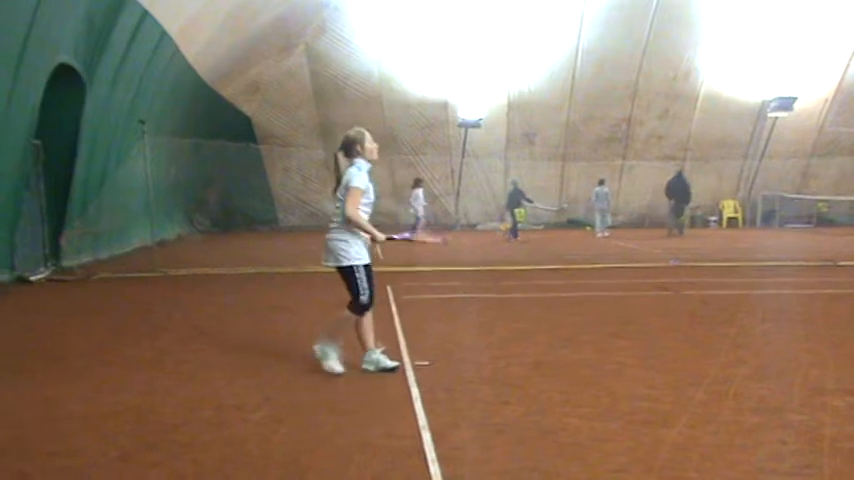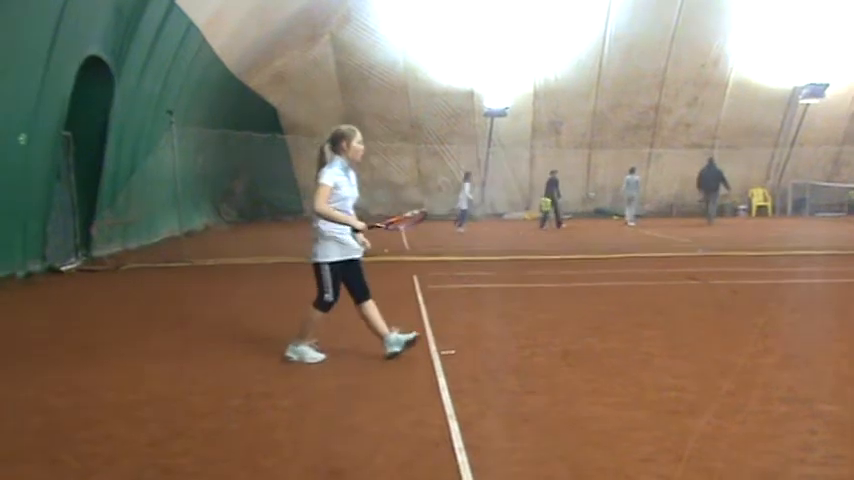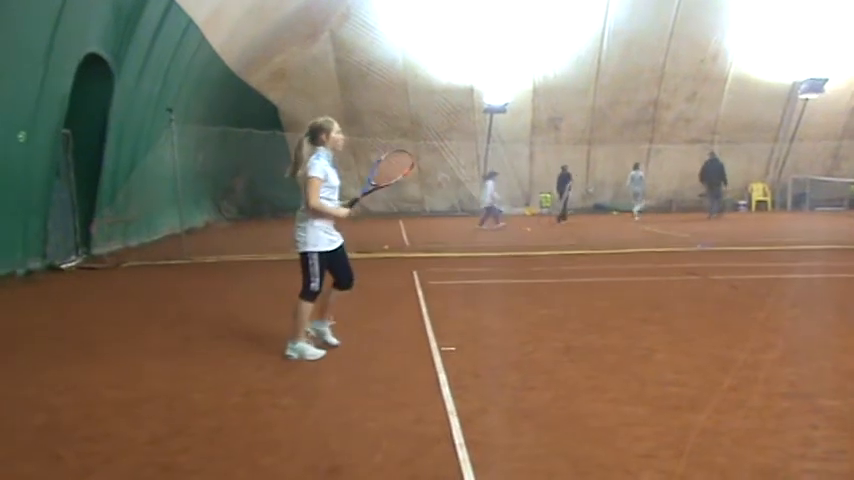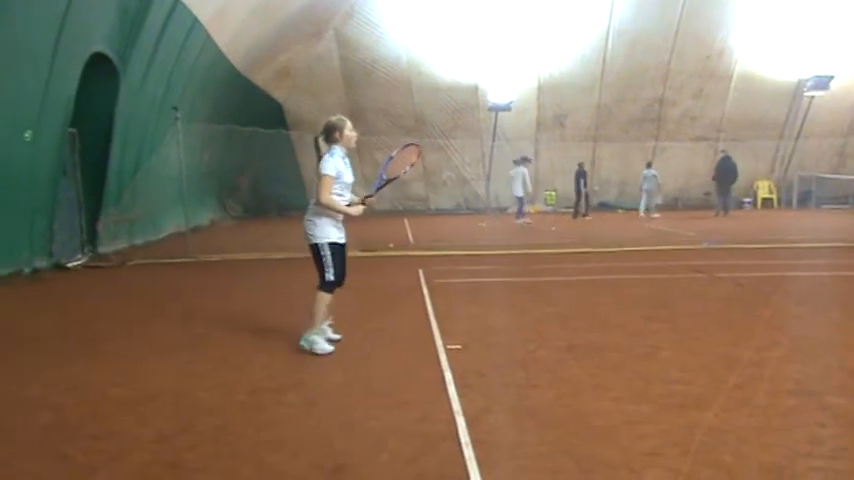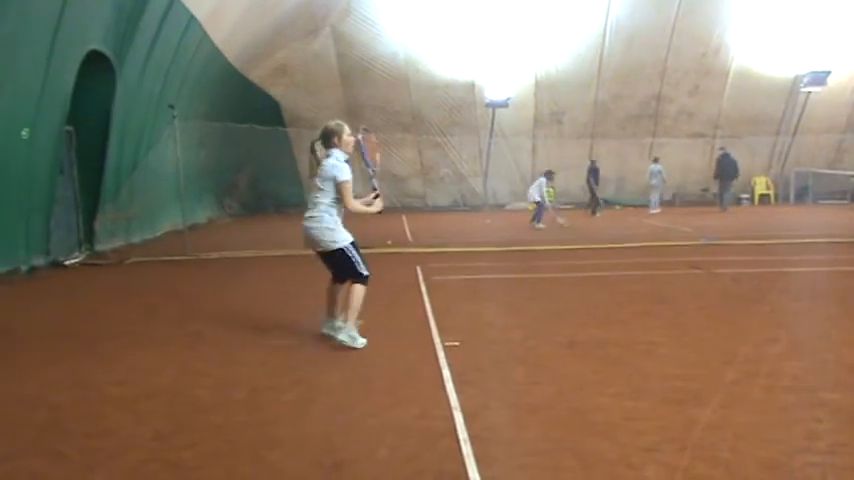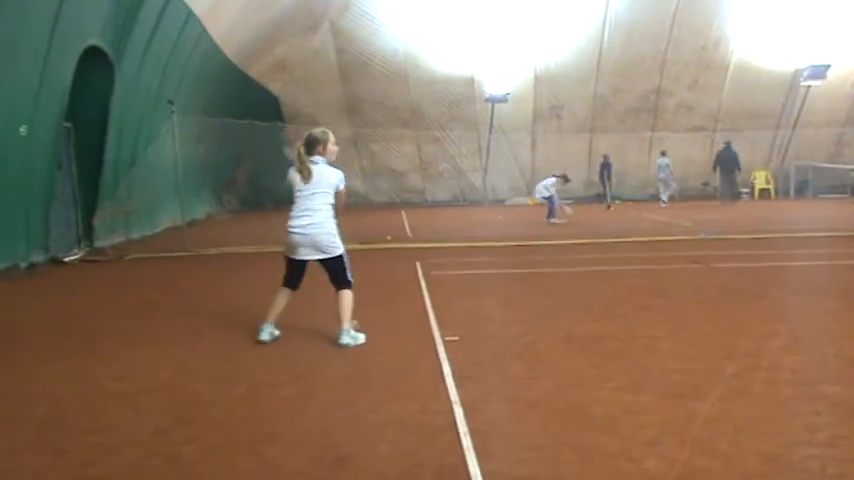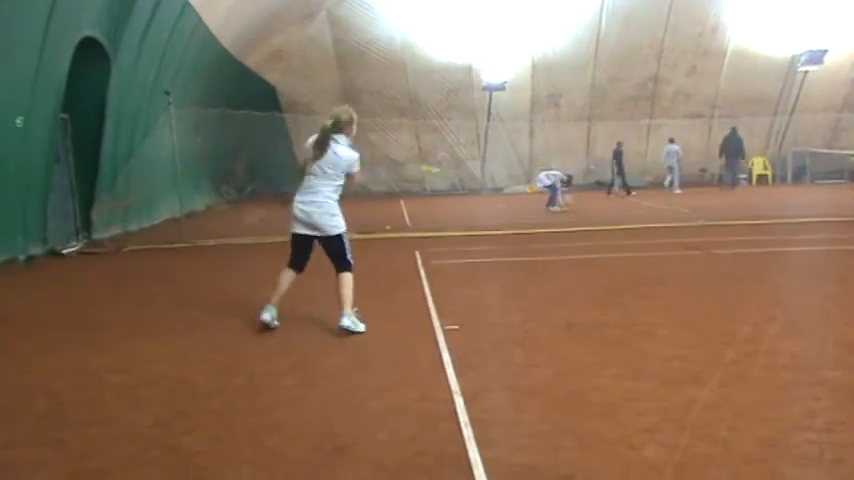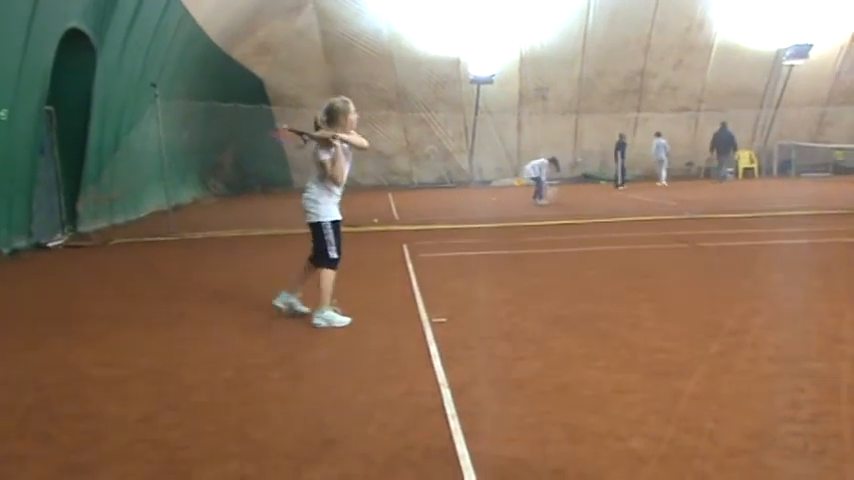
dt=0.4s
person 1, frame 1
left shoulder: (356, 173)
right shoulder: (358, 174)
right elbow: (350, 214)
left wrist: (365, 234)
right wrist: (374, 233)
left hip: (351, 244)
right hip: (347, 245)
left knee: (364, 301)
right knee: (362, 301)
left ankle: (371, 355)
right ankle: (328, 345)
person 1, frame 2
left shoulder: (348, 173)
right shoulder: (330, 173)
right elbow: (320, 208)
left wrist: (357, 234)
right wrist: (352, 223)
left hip: (346, 245)
right hip: (328, 246)
left knee: (362, 294)
right knee: (327, 299)
left ankle: (391, 339)
right ankle: (298, 346)
person 1, frame 3
left shoulder: (326, 162)
right shoulder: (317, 163)
right elbow: (313, 203)
left wrist: (339, 209)
right wrist: (338, 212)
left hip: (328, 234)
right hip: (313, 234)
left knee: (345, 279)
right knee: (312, 288)
left ankle: (319, 324)
right ankle: (297, 344)
person 1, frame 4
left shoulder: (343, 160)
right shoulder: (331, 160)
right elbow: (323, 198)
left wrist: (356, 200)
right wrist: (351, 211)
left hip: (334, 226)
right hip: (321, 226)
left knee: (337, 278)
right knee: (329, 280)
left ankle: (323, 325)
right ankle: (311, 335)
person 1, frame 5
left shoulder: (328, 164)
right shoulder: (340, 166)
right elbow: (349, 206)
left wrist: (366, 200)
right wrist: (373, 208)
left hip: (315, 227)
right hip: (327, 229)
left knee: (341, 275)
right knee: (361, 276)
left ankle: (333, 323)
right ankle: (348, 330)
person 1, frame 6
left shoulder: (294, 172)
right shoulder: (335, 175)
right elbow: (339, 200)
left hip: (297, 235)
right hip: (325, 236)
left knee: (289, 284)
right knee: (344, 284)
left ankle: (267, 329)
right ankle: (347, 332)
person 1, frame 7
left shoulder: (318, 143)
right shoulder: (350, 156)
right elbow: (354, 180)
left hip: (302, 211)
right hip: (327, 216)
left knee: (295, 265)
right knee: (344, 266)
left ankle: (270, 311)
right ankle: (347, 316)
person 1, frame 8
left shoulder: (342, 134)
right shoulder: (324, 145)
left elbow: (363, 144)
right elbow: (338, 179)
left wrist: (340, 137)
right wrist: (337, 150)
left hip: (323, 203)
right hip: (322, 205)
left knee: (321, 256)
right knee: (331, 258)
left ankle: (289, 296)
right ankle: (323, 312)
